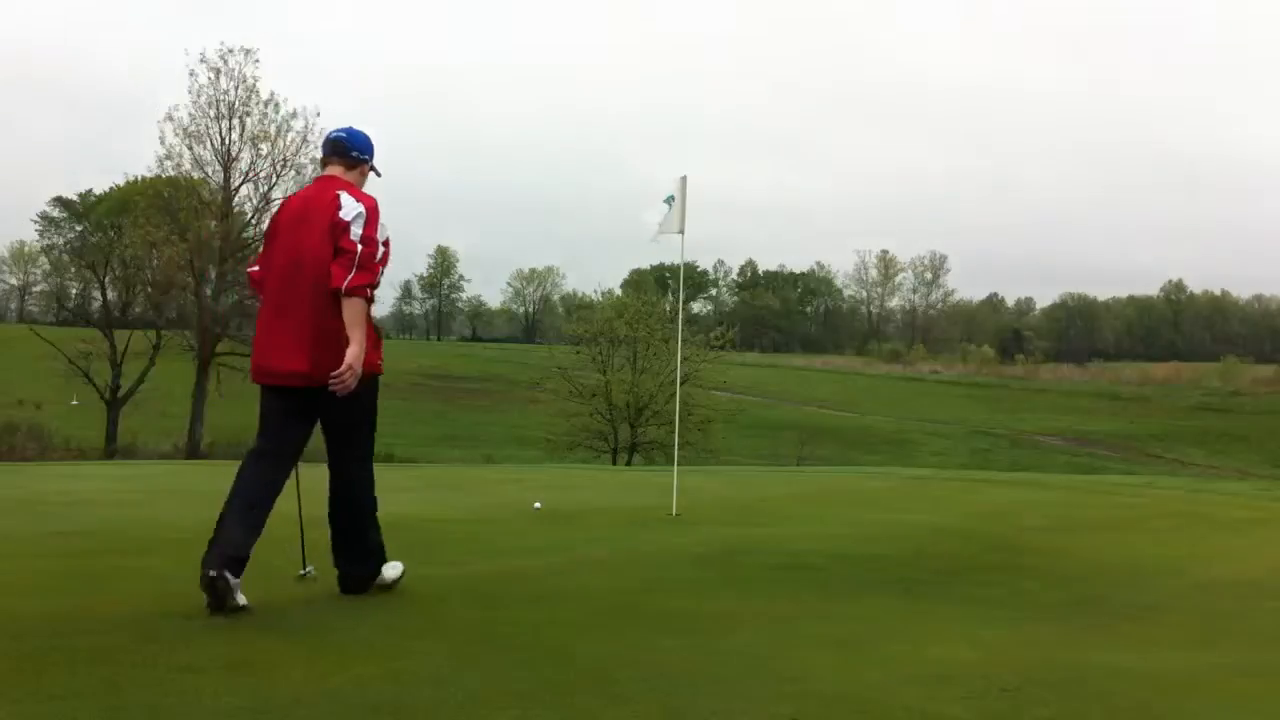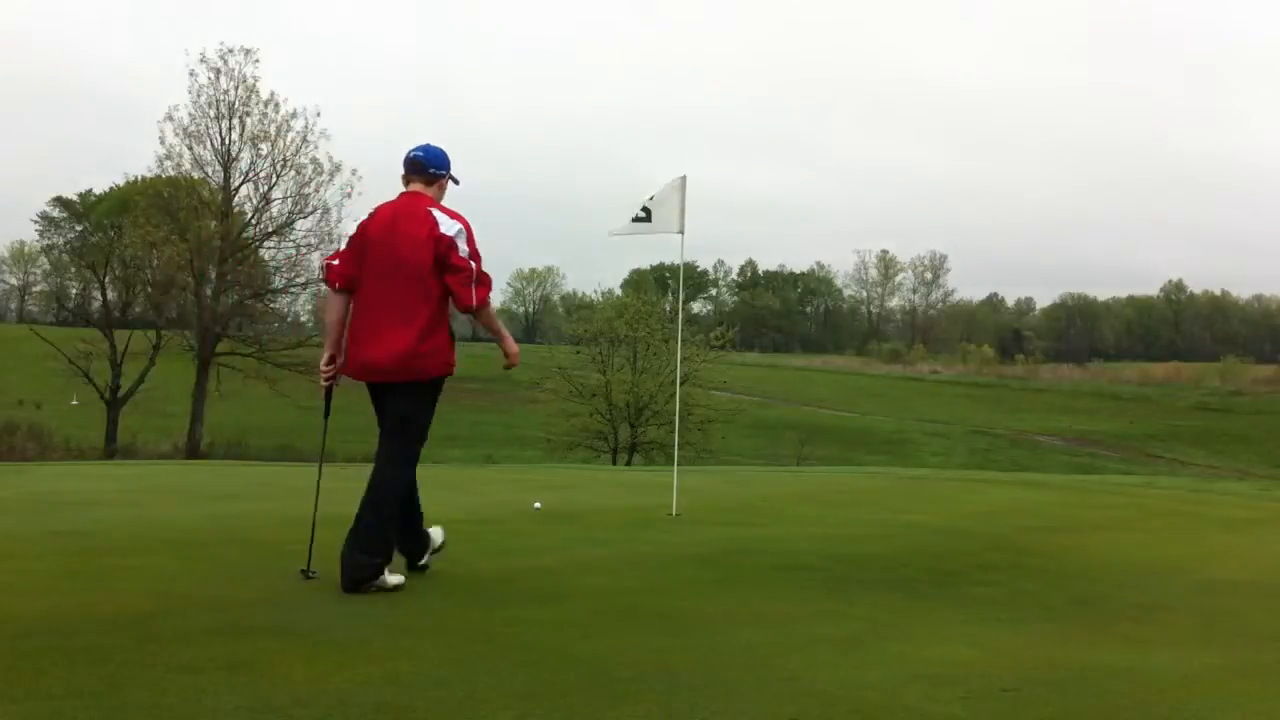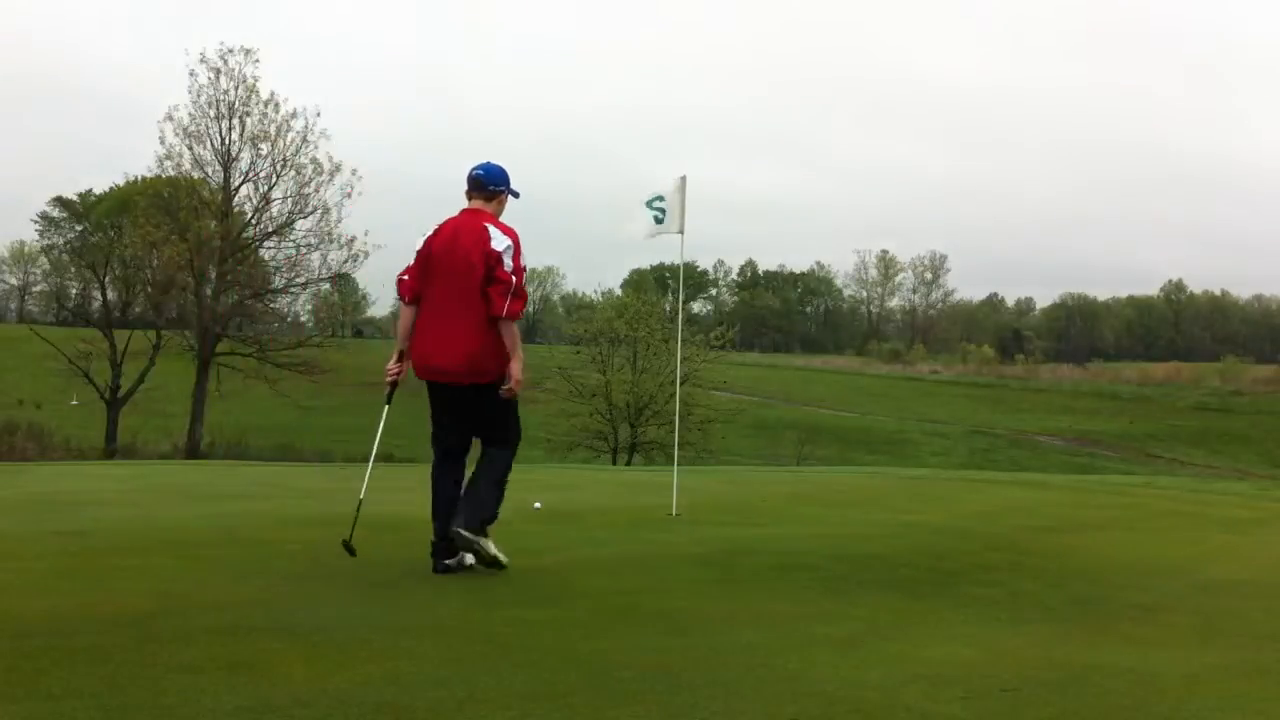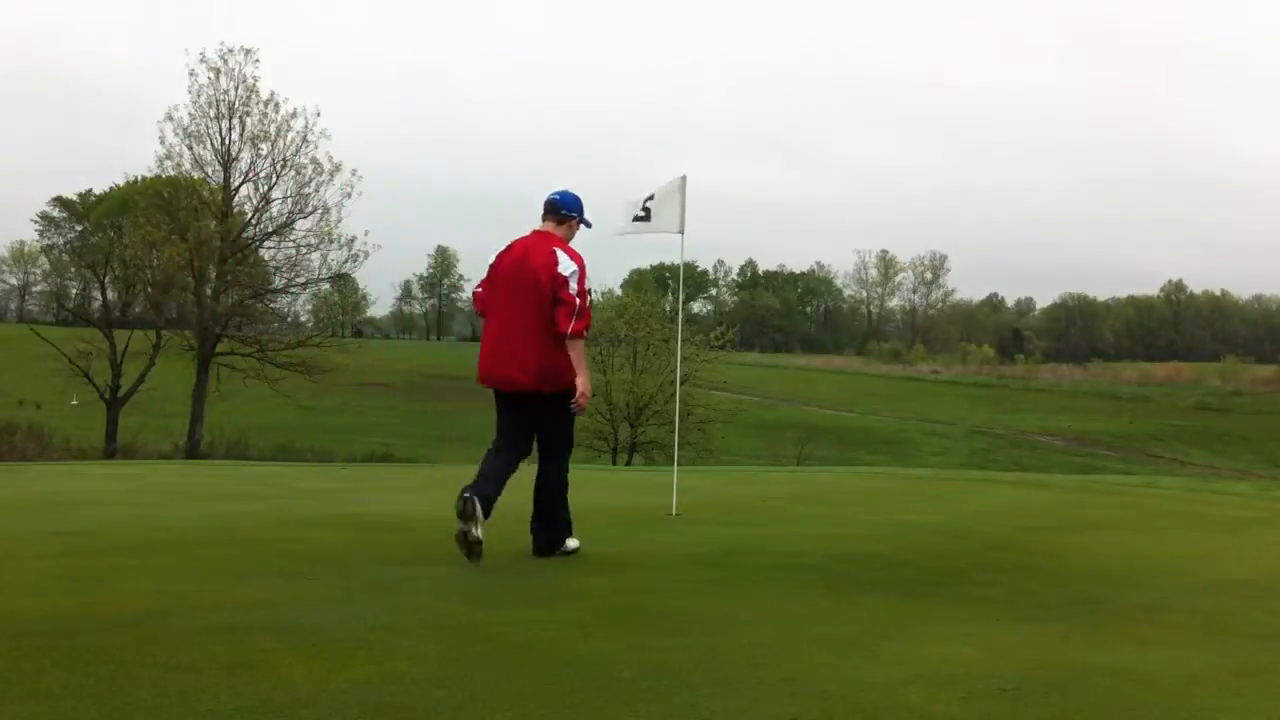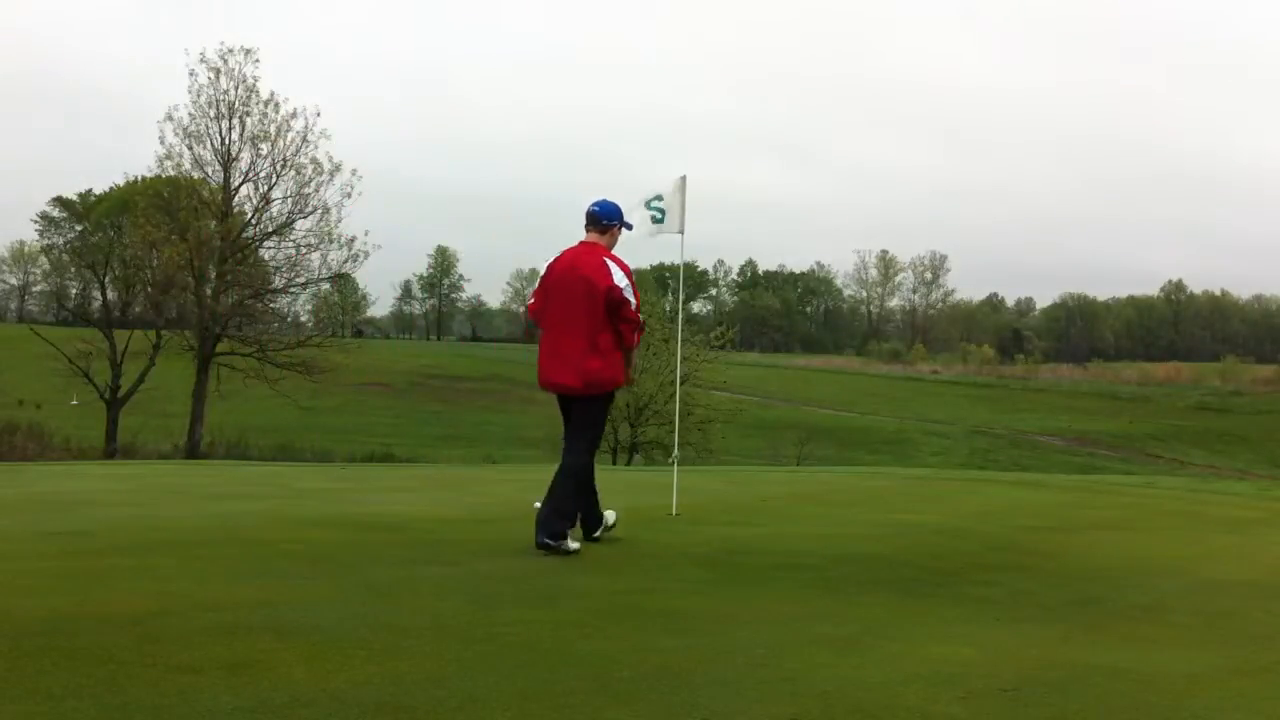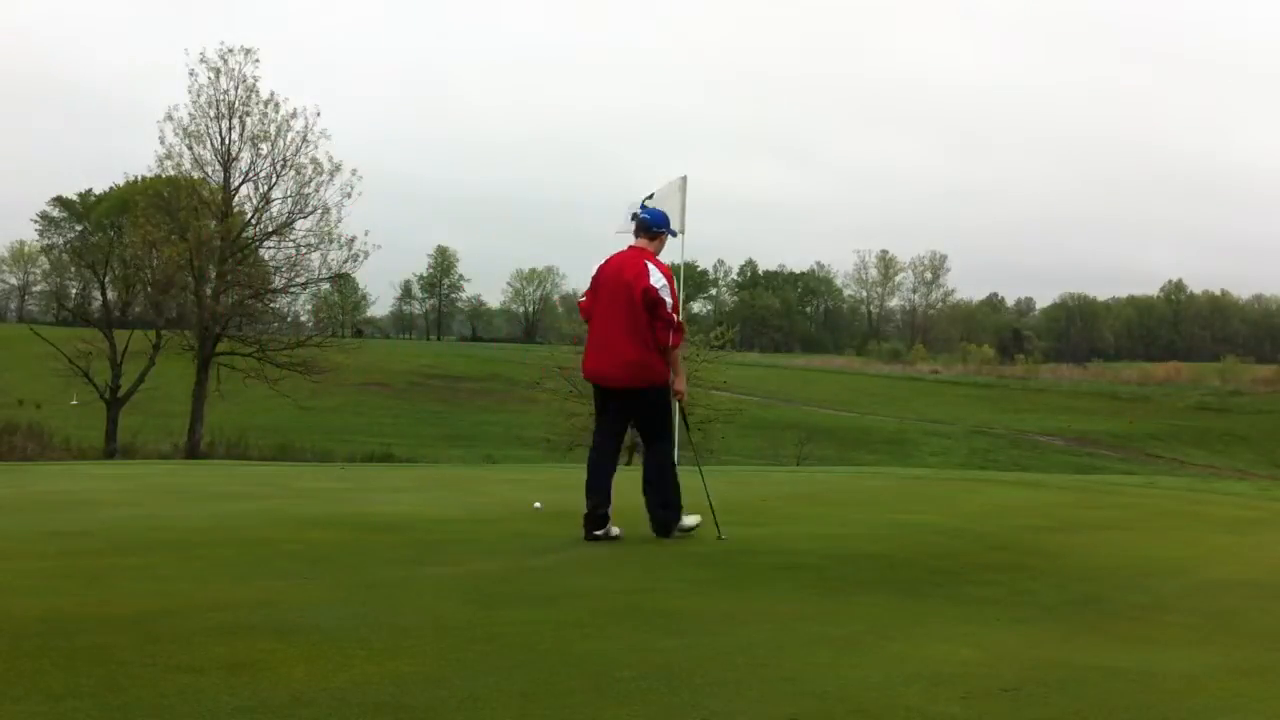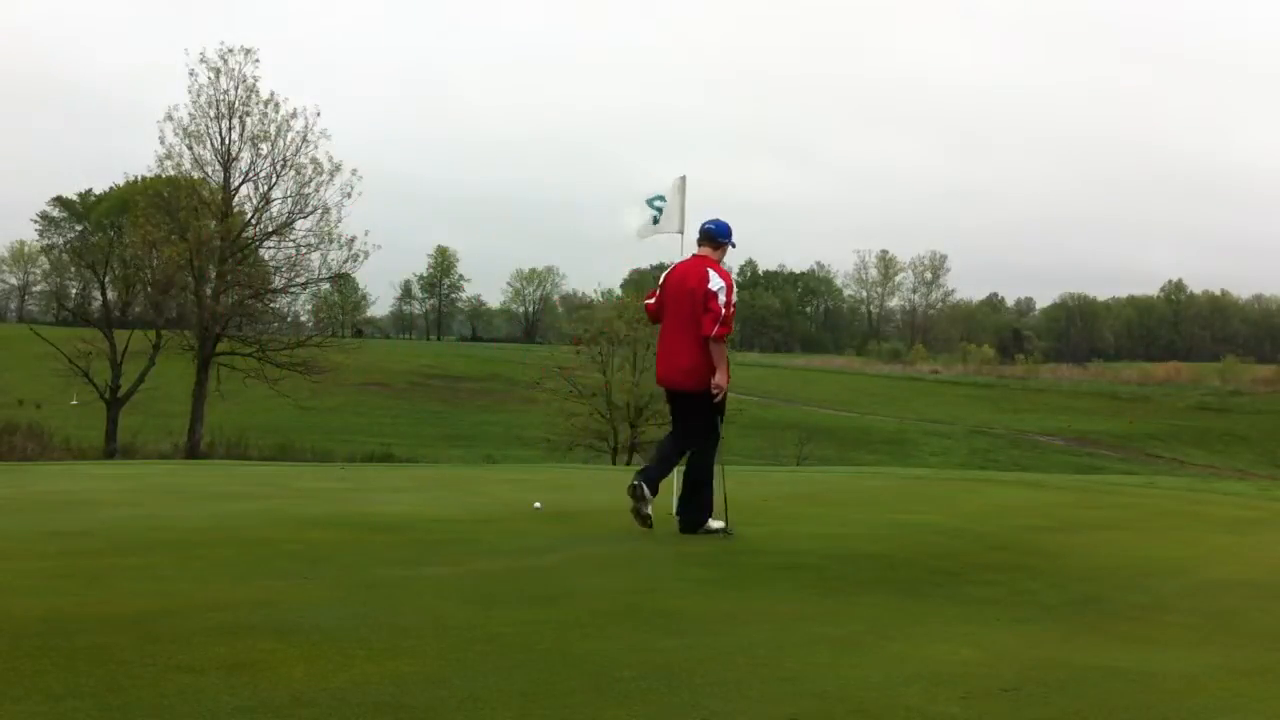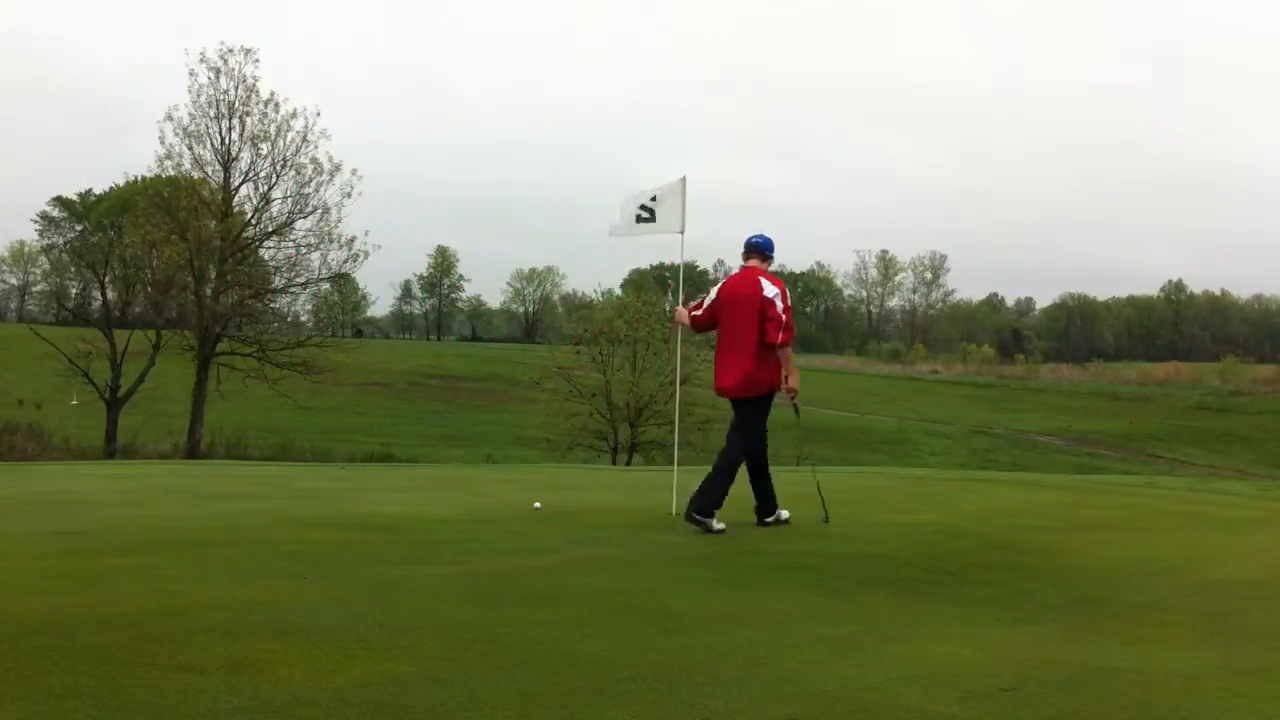
dt=0.4s
person 1, frame 1
left shoulder: (285, 208)
right shoulder: (356, 205)
left elbow: (264, 285)
right elbow: (352, 280)
right wrist: (357, 344)
left hip: (280, 356)
right hip: (336, 357)
left knee: (268, 458)
right knee: (352, 463)
left ankle: (224, 563)
right ankle: (362, 568)
person 1, frame 2
left shoulder: (371, 221)
right shoulder: (447, 224)
left elbow: (338, 285)
right elbow: (472, 292)
left wrist: (332, 349)
right wrist: (504, 338)
left hip: (372, 356)
right hip: (419, 358)
left knee: (401, 446)
right knee: (398, 454)
left ankle: (414, 543)
right ankle: (364, 564)
person 1, frame 3
left shoulder: (436, 235)
right shoulder: (502, 237)
left elbow: (409, 296)
right elbow: (507, 305)
left wrist: (401, 353)
right wrist: (515, 360)
left hip: (436, 361)
right hip: (481, 366)
left knee: (448, 450)
right knee: (501, 442)
left ankle: (446, 550)
right ankle: (472, 523)
person 1, frame 4
left shoulder: (507, 253)
right shoulder: (566, 259)
left elbow: (483, 307)
right elbow: (572, 322)
right wrist: (581, 376)
left hip: (503, 367)
right hip: (549, 371)
left knee: (509, 444)
right knee: (555, 452)
left ankle: (476, 498)
right ankle: (551, 538)
person 1, frame 5
left shoulder: (554, 264)
right shoulder: (614, 269)
left elbow: (536, 313)
right elbow: (629, 327)
right wrist: (628, 364)
left hip: (557, 371)
right hip: (597, 373)
left knee: (577, 443)
right knee: (582, 449)
left ankle: (591, 519)
right ankle: (553, 529)
person 1, frame 6
left shoulder: (606, 266)
right shoulder: (657, 273)
left elbow: (587, 312)
right elbow: (668, 331)
right wrist: (678, 375)
left hip: (603, 369)
right hip: (643, 372)
left knee: (604, 442)
right knee: (659, 442)
left ankle: (596, 522)
right ankle: (667, 519)
person 1, frame 7
left shoulder: (672, 272)
right shoulder: (718, 278)
left elbow: (653, 311)
right elbow: (717, 329)
right wrist: (721, 371)
left hip: (670, 370)
right hip: (701, 374)
left knee: (680, 435)
right knee: (704, 441)
left ankle: (645, 482)
right ankle: (694, 517)
person 1, frame 8
left shoulder: (723, 287)
right shoulder: (771, 286)
left elbow: (698, 320)
right elbow: (779, 335)
left wrist: (680, 316)
right wrist: (790, 372)
left hip: (730, 378)
right hip: (759, 378)
left knee: (752, 440)
right knee: (740, 445)
left ankle: (767, 509)
right ankle: (703, 506)
